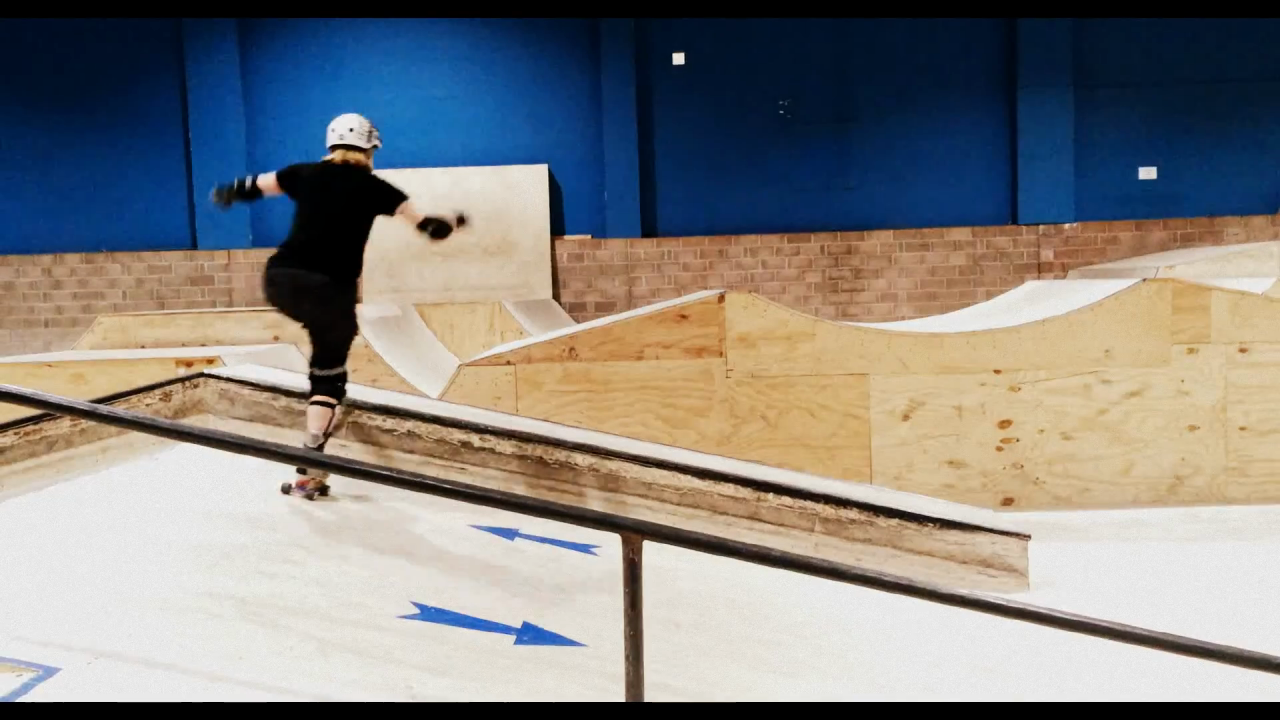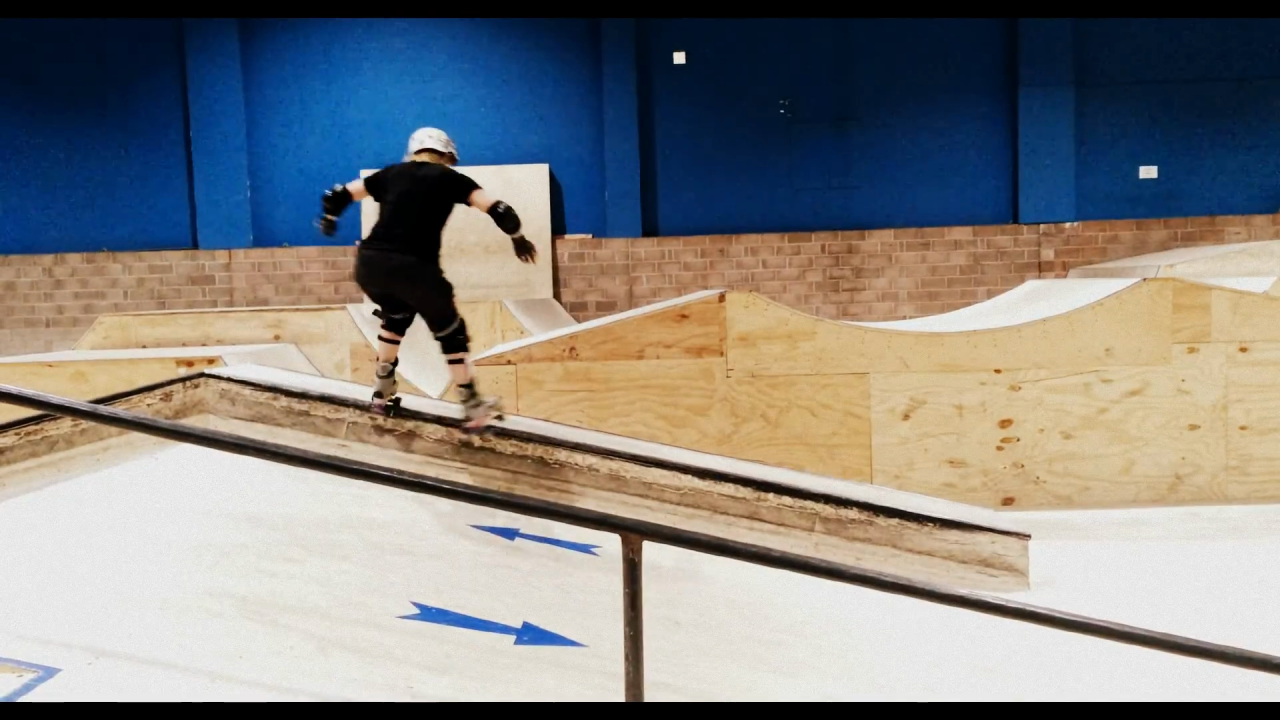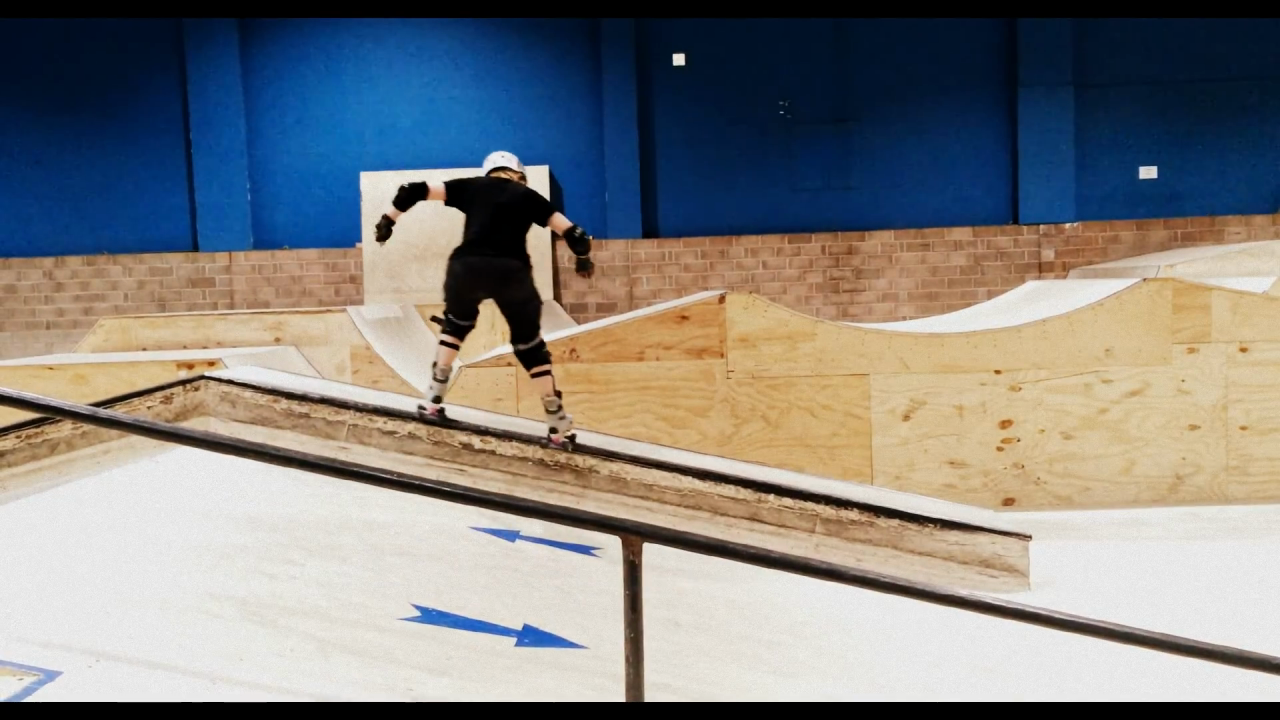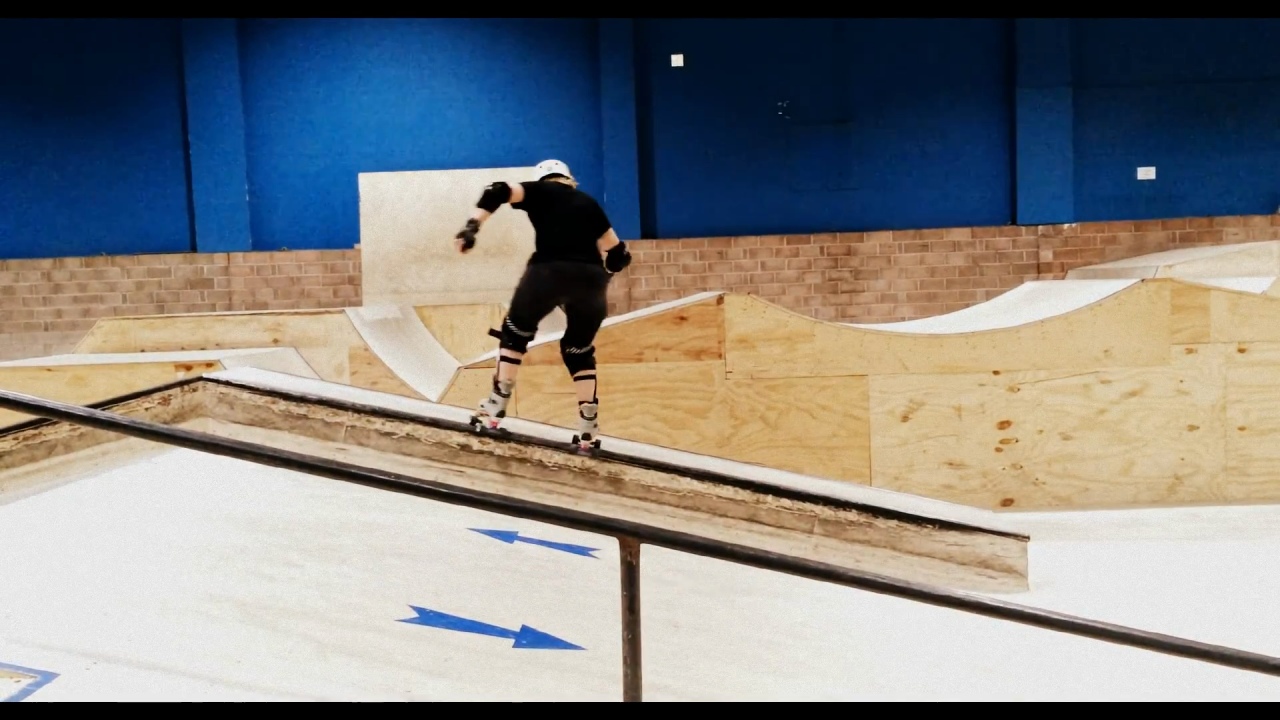
dt=0.3s
person 1, frame 1
left shoulder: (307, 173)
right shoulder: (373, 187)
left elbow: (254, 187)
right elbow: (430, 226)
left wrist: (227, 194)
right wrist: (454, 222)
left hip: (281, 280)
right hip: (329, 289)
left knee: (328, 342)
right knee: (328, 375)
left ankle: (327, 422)
right ankle: (308, 472)
person 1, frame 2
left shoulder: (393, 173)
right shoulder: (450, 179)
left elbow: (339, 196)
right elbow: (499, 210)
left wrist: (328, 220)
right wrist: (519, 239)
left hip: (370, 264)
right hip: (415, 268)
left knee: (396, 316)
right knee: (451, 333)
left ankle: (382, 393)
person 1, frame 3
left shoulder: (472, 187)
right shoulder: (529, 197)
left elbow: (415, 190)
right elbow: (575, 236)
left wrist: (388, 219)
right wrist: (583, 258)
left hip: (467, 267)
right hip: (512, 272)
left knee: (456, 323)
right knee: (530, 346)
left ankle: (433, 400)
person 1, frame 4
left shoulder: (539, 191)
right shoulder: (589, 203)
right elbow: (618, 253)
left wrist: (472, 225)
right wrist: (607, 271)
left hip: (548, 272)
right hip: (590, 277)
left knee: (515, 334)
right knee: (578, 351)
